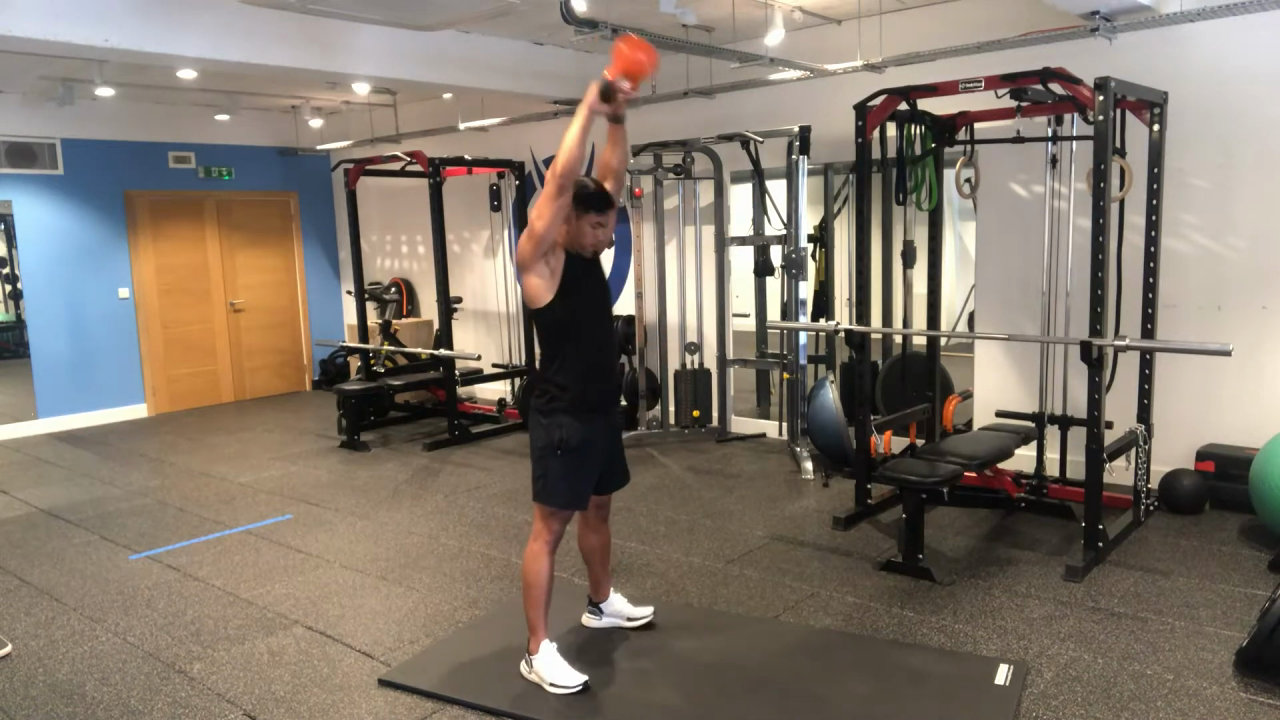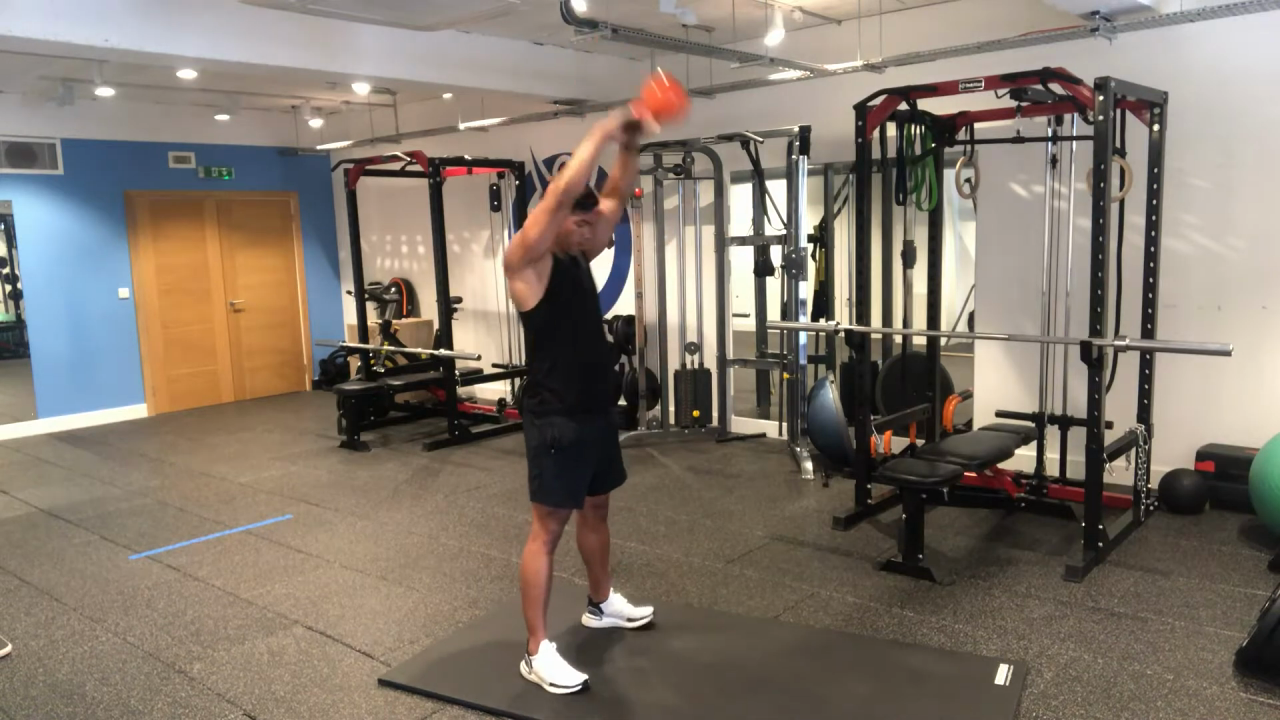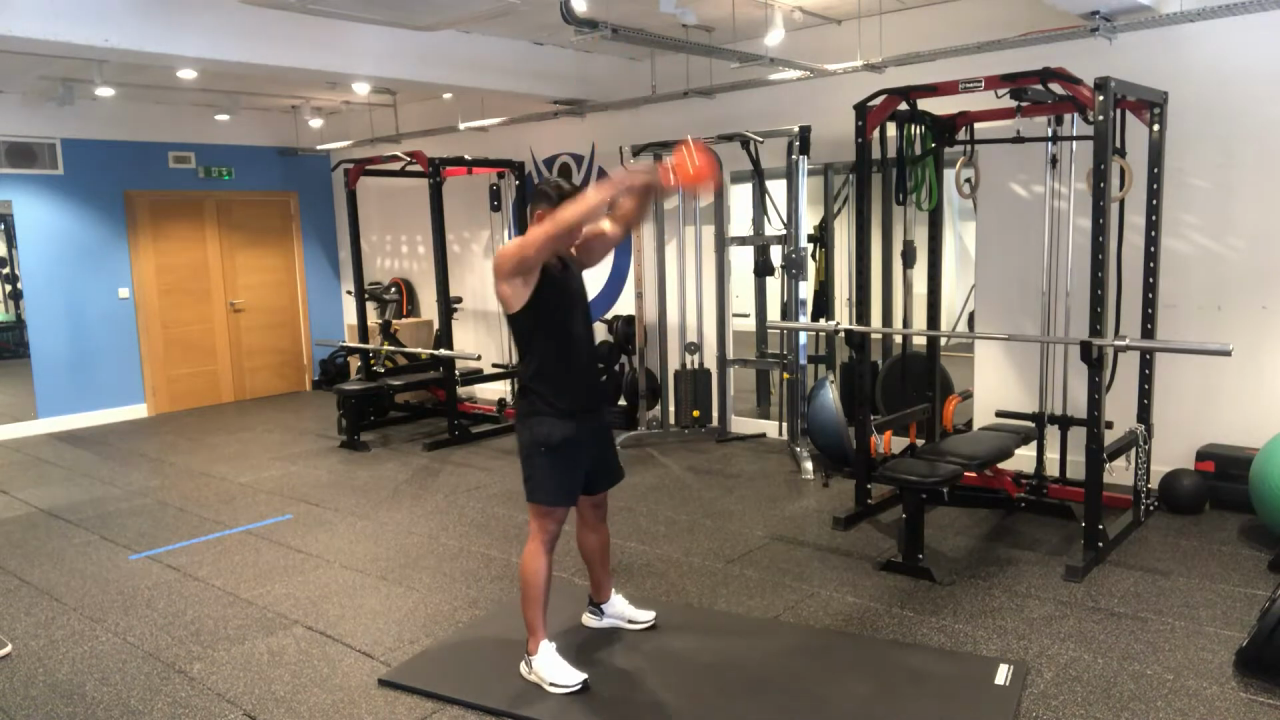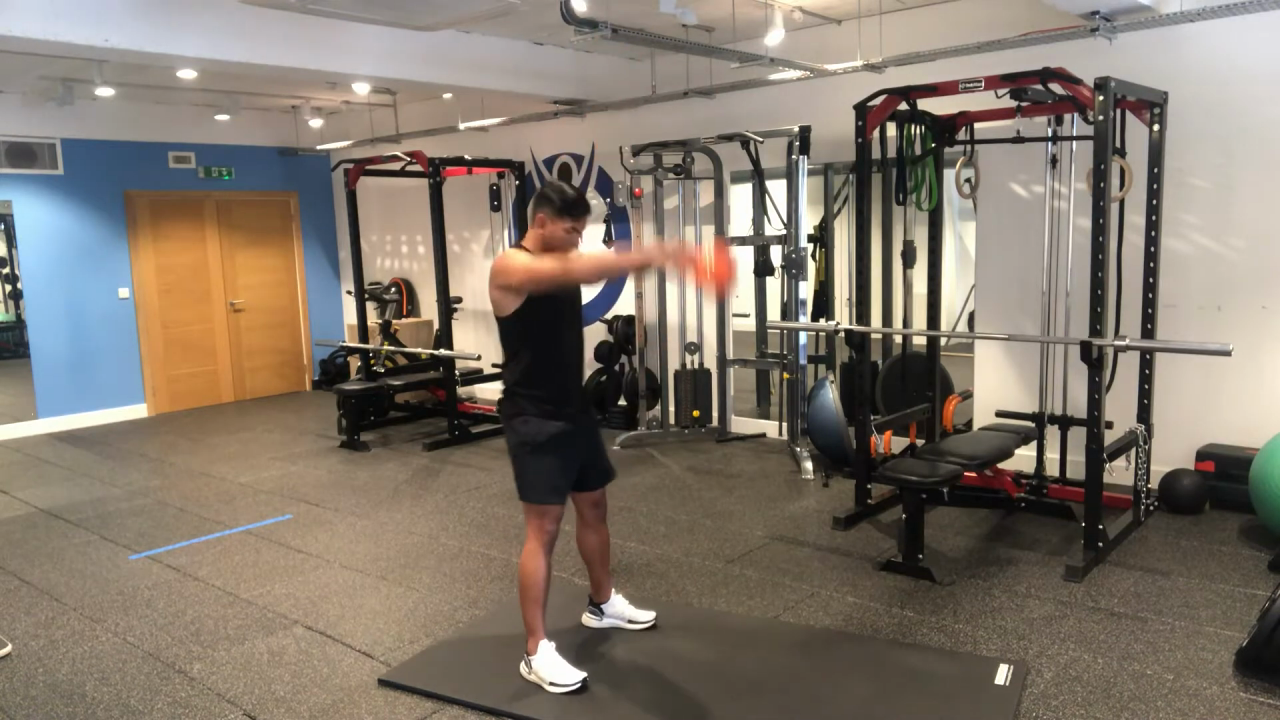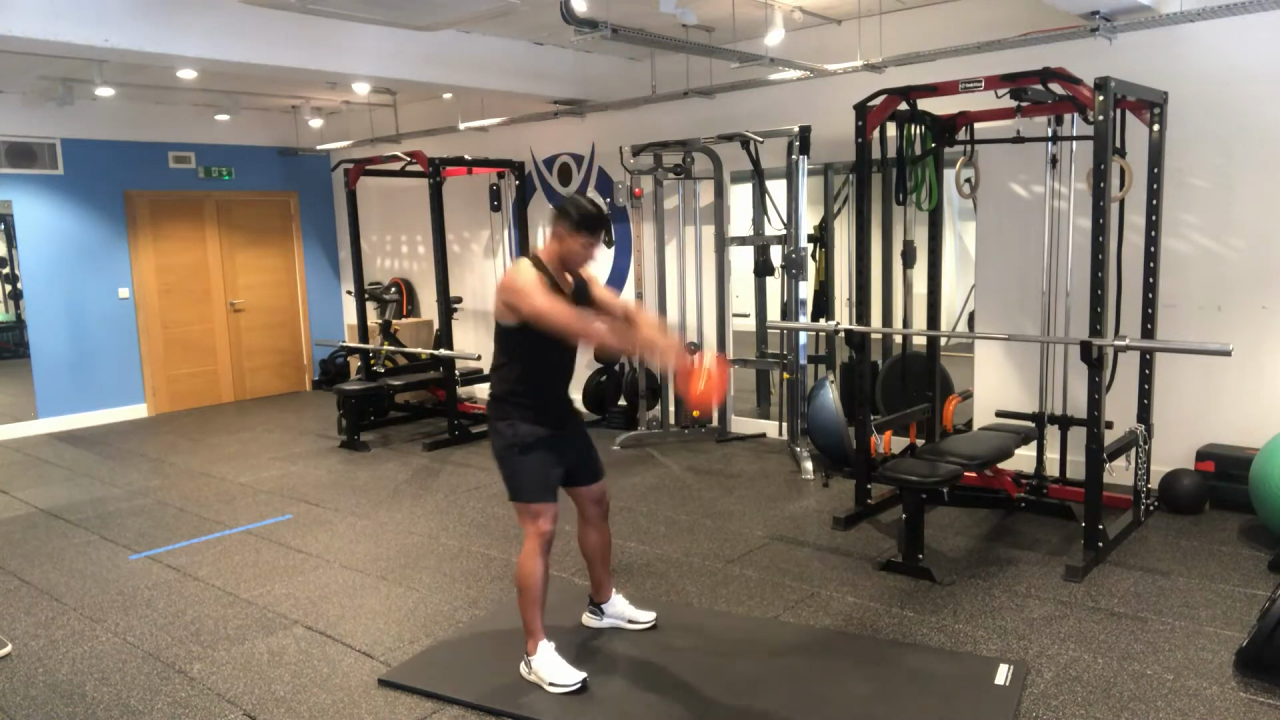
dt=0.1s
person 1, frame 1
left shoulder: (586, 252)
right shoulder: (540, 257)
left elbow: (612, 177)
right elbow: (562, 180)
left wrist: (617, 118)
right wrist: (586, 111)
left hip: (603, 410)
right hip: (562, 419)
left knee: (598, 510)
right knee: (550, 527)
left ankle: (601, 603)
right ankle: (537, 652)
person 1, frame 2
left shoulder: (575, 255)
right shoulder: (528, 258)
left elbow: (617, 195)
right elbow: (560, 192)
left wrist: (629, 144)
right wrist: (599, 134)
left hip: (597, 410)
right hip: (556, 418)
left knee: (596, 510)
right knee: (547, 528)
left ankle: (601, 602)
right ankle: (537, 652)
person 1, frame 3
left shoulder: (567, 255)
right shoulder: (514, 262)
left elbow: (615, 225)
right elbow: (568, 223)
left wrist: (645, 189)
right wrist: (622, 180)
left hip: (588, 408)
right hip: (546, 418)
left knee: (595, 509)
right knee: (545, 528)
left ankle: (602, 603)
right ankle: (536, 652)
person 1, frame 4
left shoulder: (564, 269)
right shoulder: (512, 267)
left elbow: (612, 263)
right elbow: (576, 267)
left wrist: (665, 254)
right wrist: (648, 254)
left hip: (573, 410)
right hip: (534, 418)
left knee: (593, 507)
right knee: (543, 528)
left ankle: (602, 603)
right ankle: (536, 652)
person 1, frame 5
left shoulder: (578, 277)
right shoulder: (523, 281)
left elbow: (627, 316)
right elbow: (583, 328)
left wrist: (668, 340)
right wrist: (653, 349)
left hip: (559, 414)
right hip: (519, 423)
left knee: (595, 504)
right knee: (541, 529)
left ankle: (603, 606)
right ankle: (536, 653)
